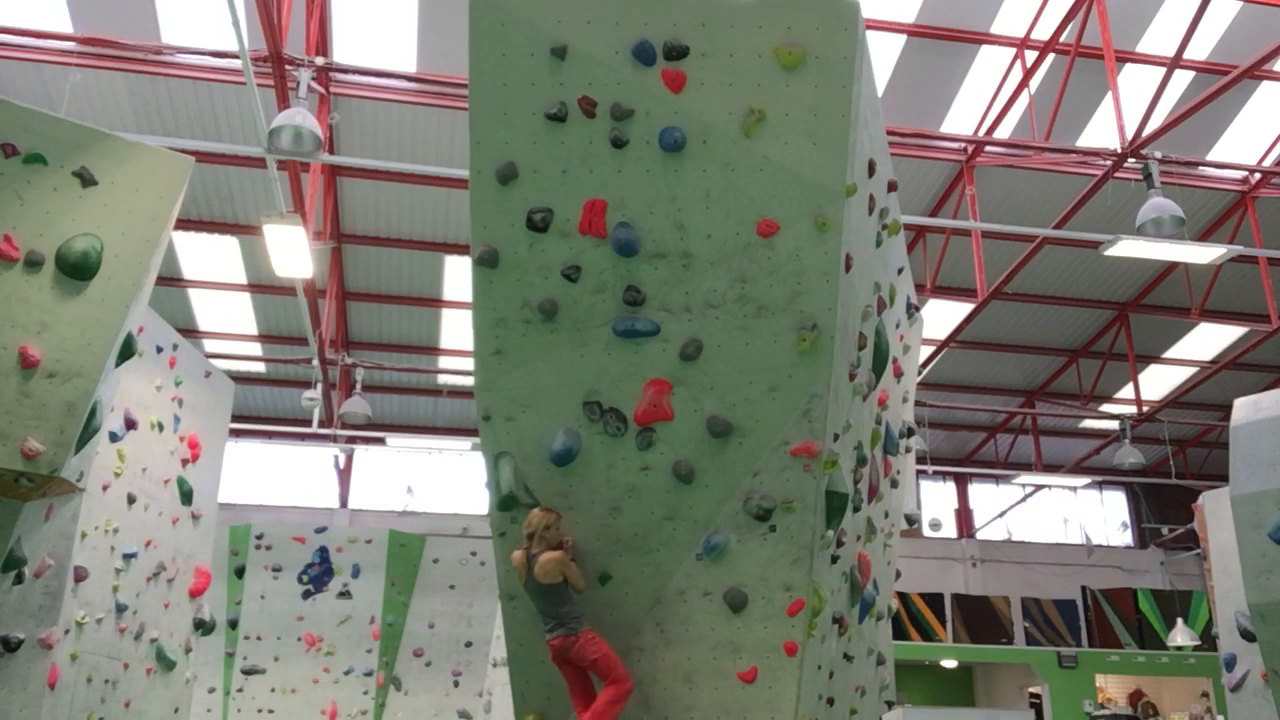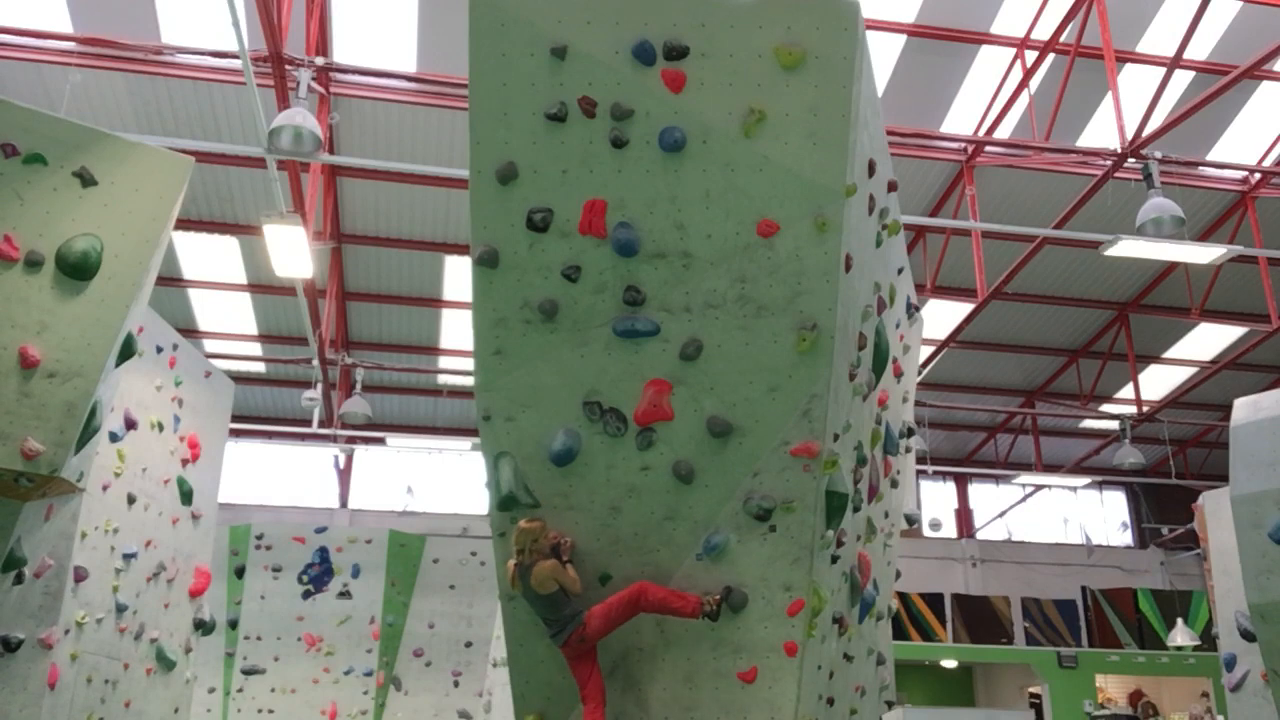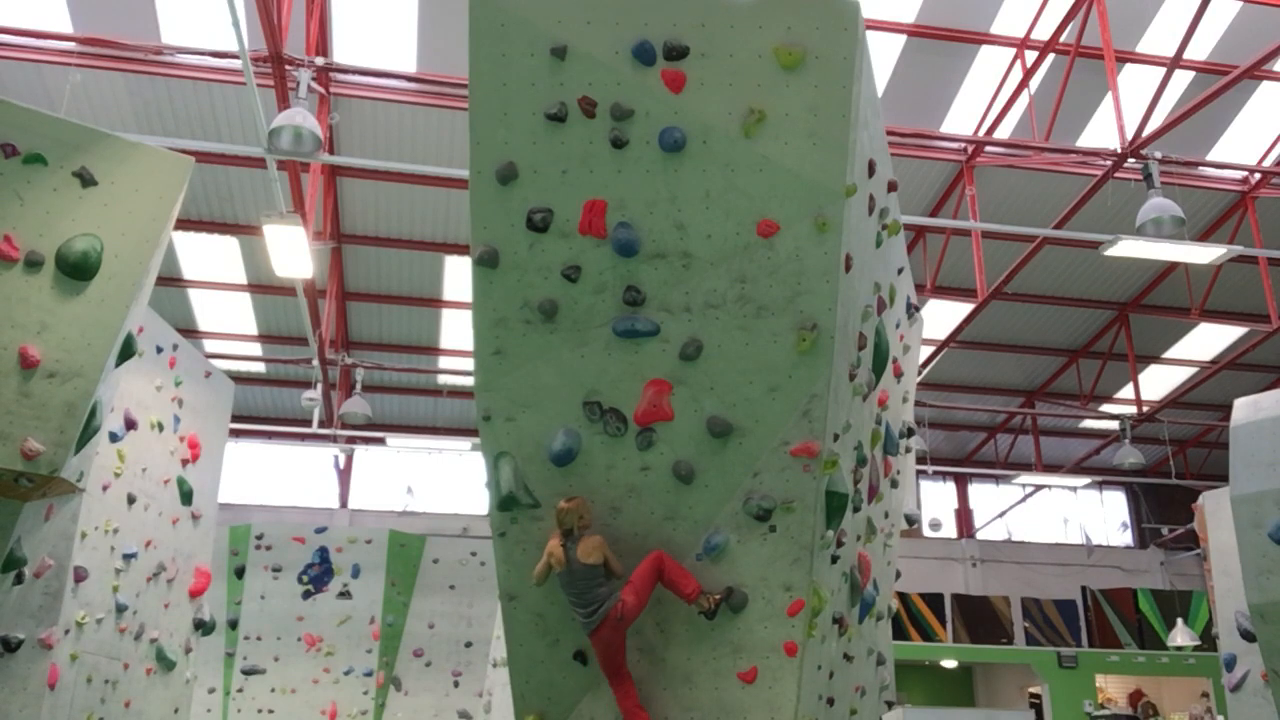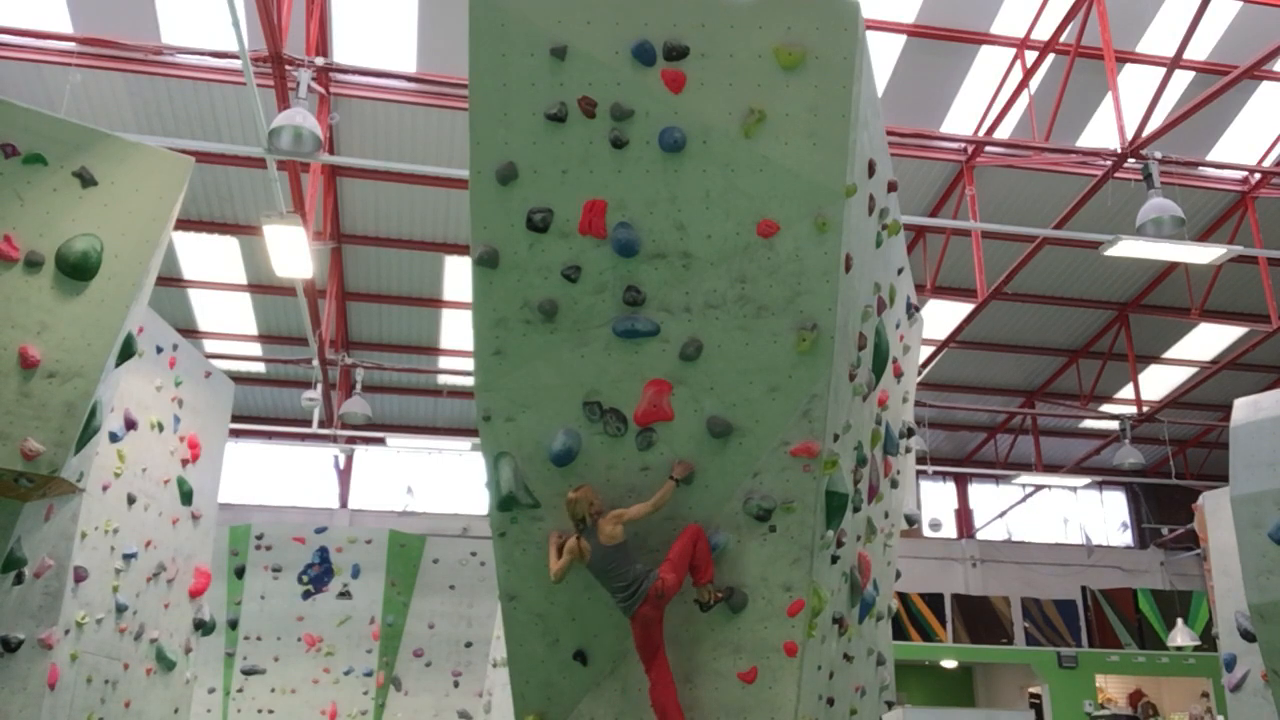
dt=1s
person 1, frame 1
left shoulder: (516, 559)
right shoulder: (555, 557)
right elbow: (579, 586)
right wrist: (569, 557)
left hip: (555, 641)
right hip: (576, 635)
left knee: (584, 703)
right knee: (620, 685)
person 1, frame 2
left shoulder: (512, 568)
right shoulder: (548, 567)
right elbow: (576, 588)
left wrist: (551, 549)
right wrist: (566, 558)
left hip: (567, 642)
right hip: (583, 628)
left knee: (592, 700)
right knee: (640, 592)
right ankle: (704, 606)
person 1, frame 3
left shoulder: (554, 548)
right shoulder: (595, 543)
left elbow: (537, 580)
right elbow: (619, 573)
left hip: (597, 631)
right hip: (619, 611)
left knee: (621, 684)
right knee: (658, 558)
right ankle: (702, 601)
person 1, frame 4
left shoulder: (573, 544)
right shoulder: (612, 520)
left elbow: (556, 576)
right elbow: (653, 505)
left wrist: (553, 547)
right wrist: (676, 478)
left hip: (638, 611)
right hip: (658, 586)
left knee: (656, 670)
right knee: (694, 532)
right ankle: (704, 591)
